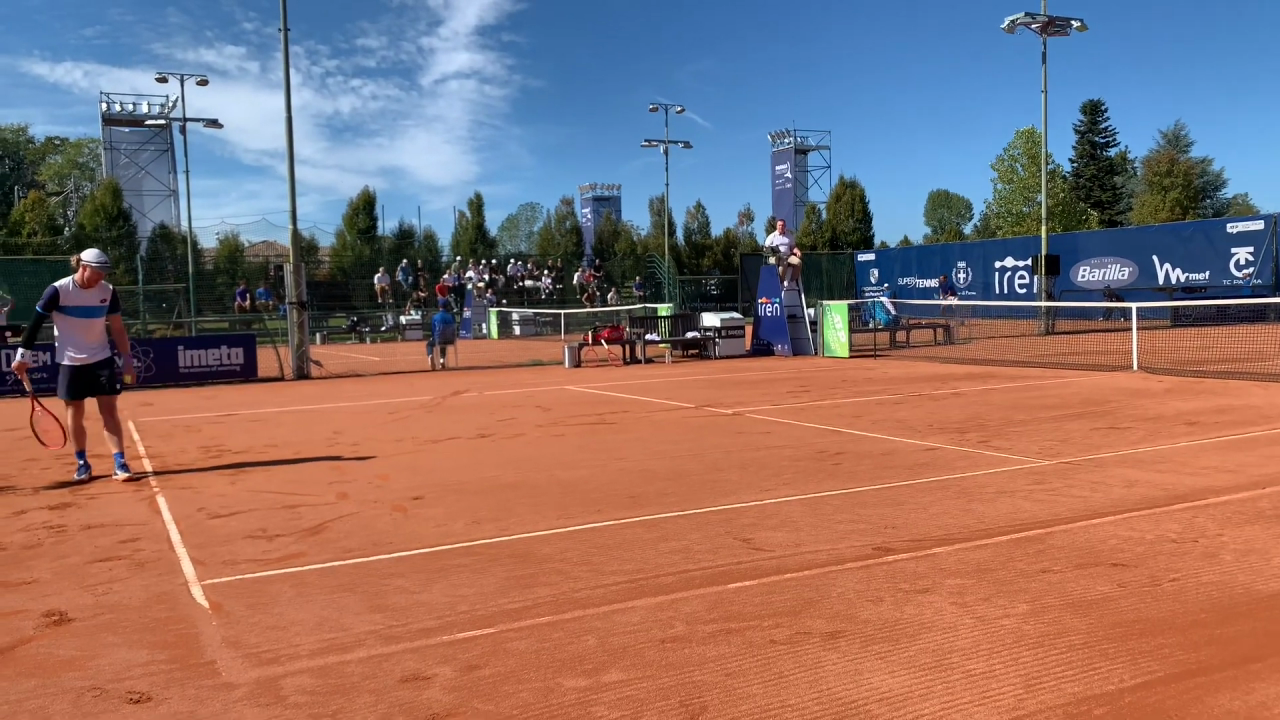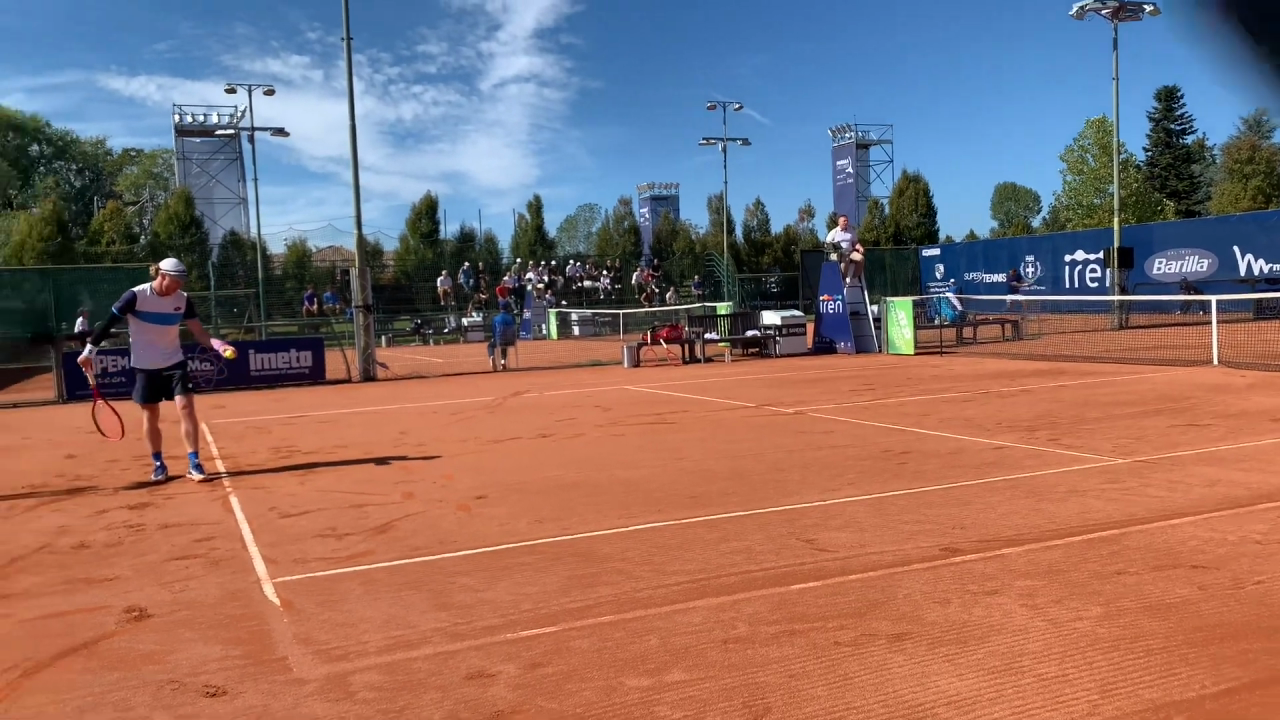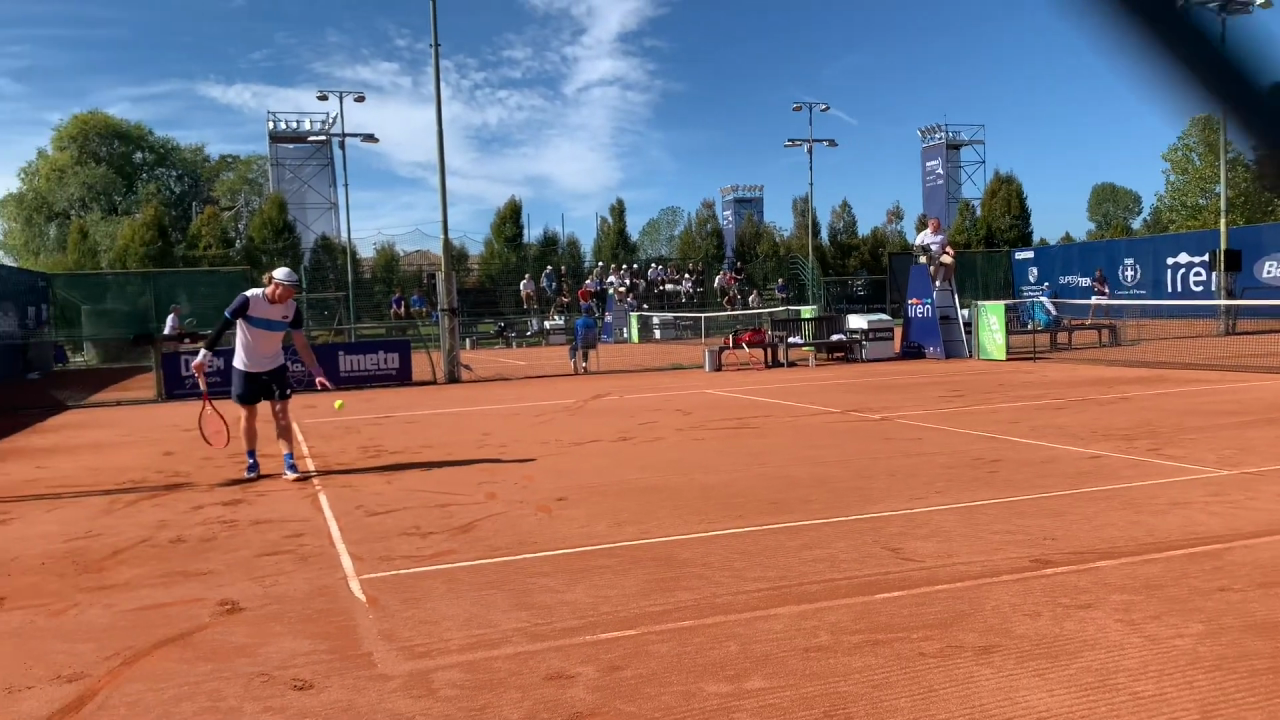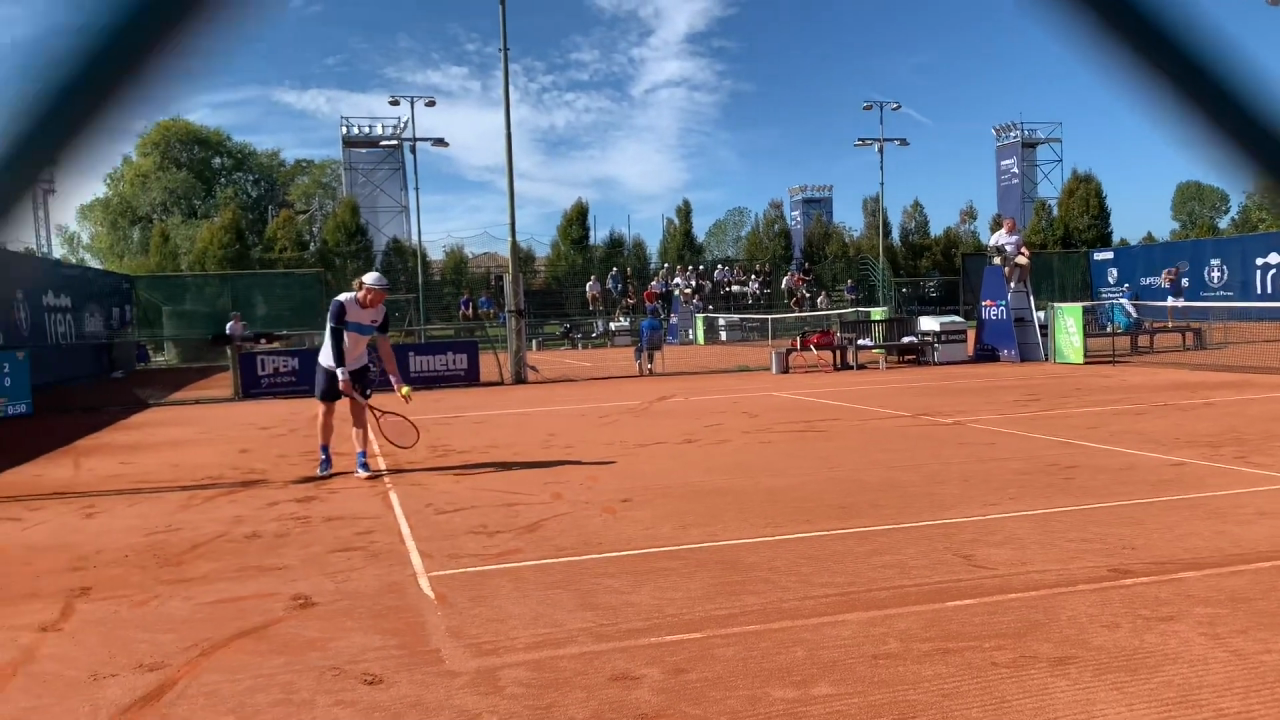
dt=0.4s
person 1, frame 1
left shoulder: (108, 291)
right shoulder: (58, 291)
left elbow: (117, 328)
right elbow: (36, 323)
left wrist: (127, 360)
right wrist: (23, 356)
left hip: (101, 360)
right hip: (70, 363)
left knee: (109, 410)
right knee: (75, 414)
left ankle: (120, 463)
right ankle: (82, 463)
person 1, frame 2
left shoulder: (182, 299)
right shoulder: (135, 296)
left elbow: (198, 331)
right elbow: (108, 323)
left wrist: (218, 344)
right wrist: (89, 352)
left hip: (174, 363)
right hip: (144, 367)
left knee: (186, 409)
right knee: (150, 416)
left ankle: (194, 464)
right ankle: (158, 464)
person 1, frame 3
left shoulder: (292, 308)
right shoulder: (247, 300)
left elbow: (301, 344)
right elbow: (222, 328)
left wrist: (316, 372)
right wrist: (203, 357)
left hip: (275, 367)
right hip: (245, 368)
left knee: (282, 414)
right knee: (248, 416)
left ankle: (289, 464)
right ankle: (252, 462)
person 1, frame 4
left shoulder: (380, 313)
right shoulder: (340, 304)
left elbow: (385, 349)
right elbow: (337, 342)
left wrist: (396, 380)
right wrist: (343, 375)
left hip: (358, 367)
right hip: (330, 366)
left knee: (359, 412)
right knee: (326, 412)
left ankle: (361, 461)
right ankle: (325, 457)
